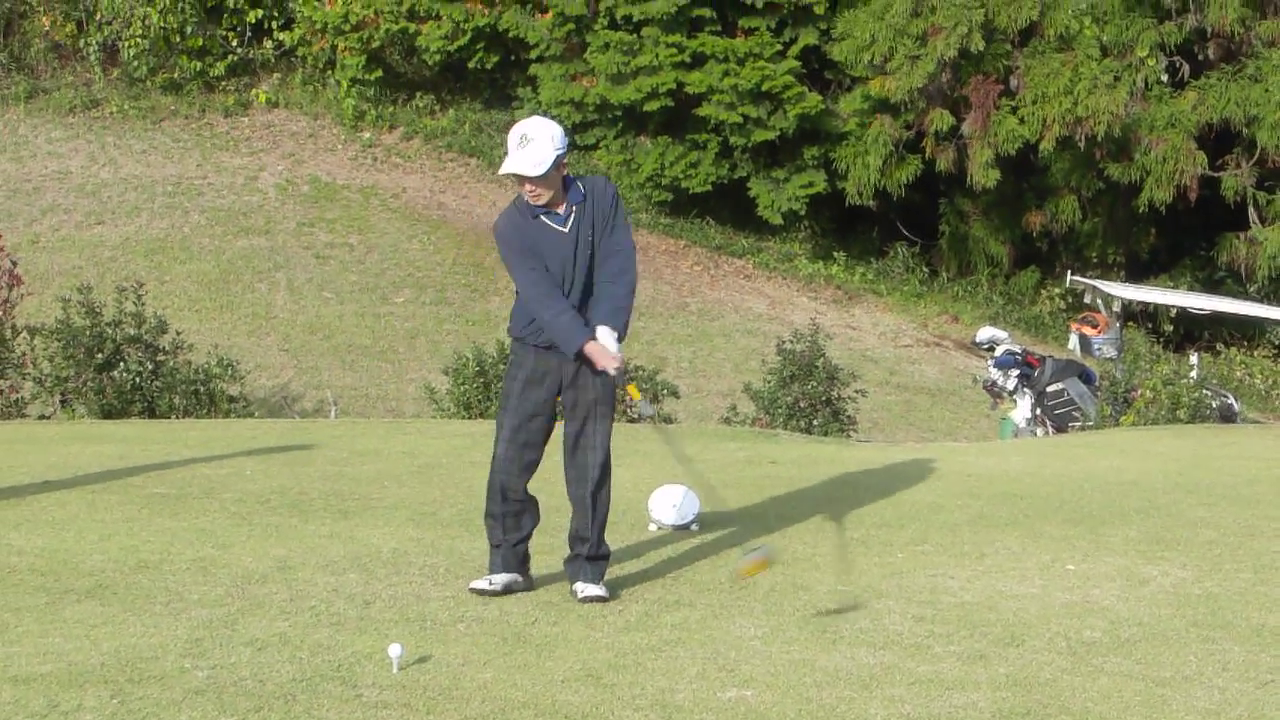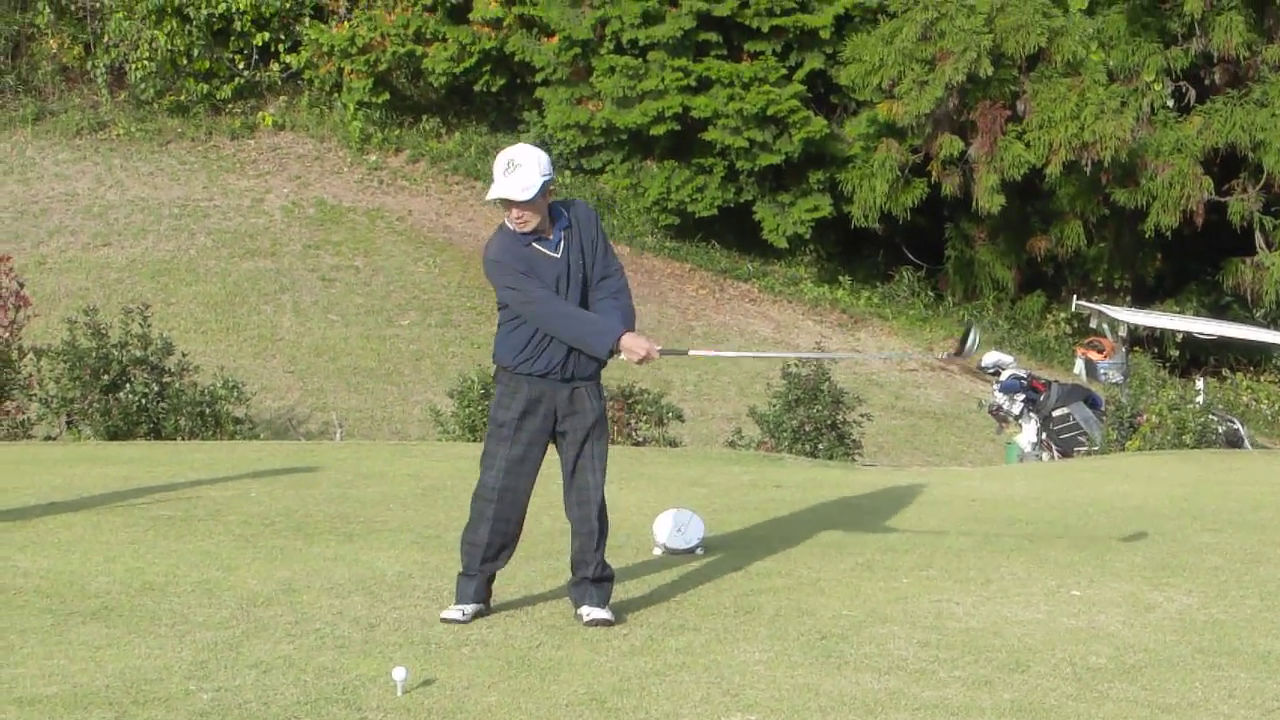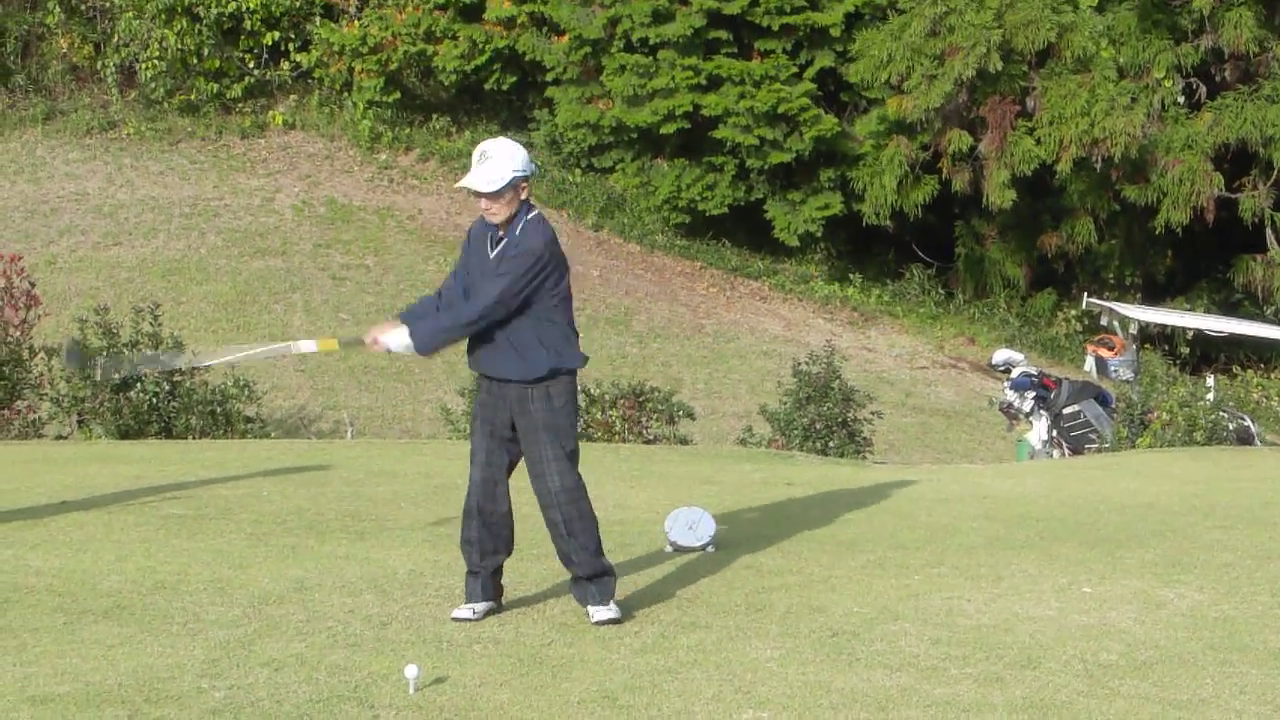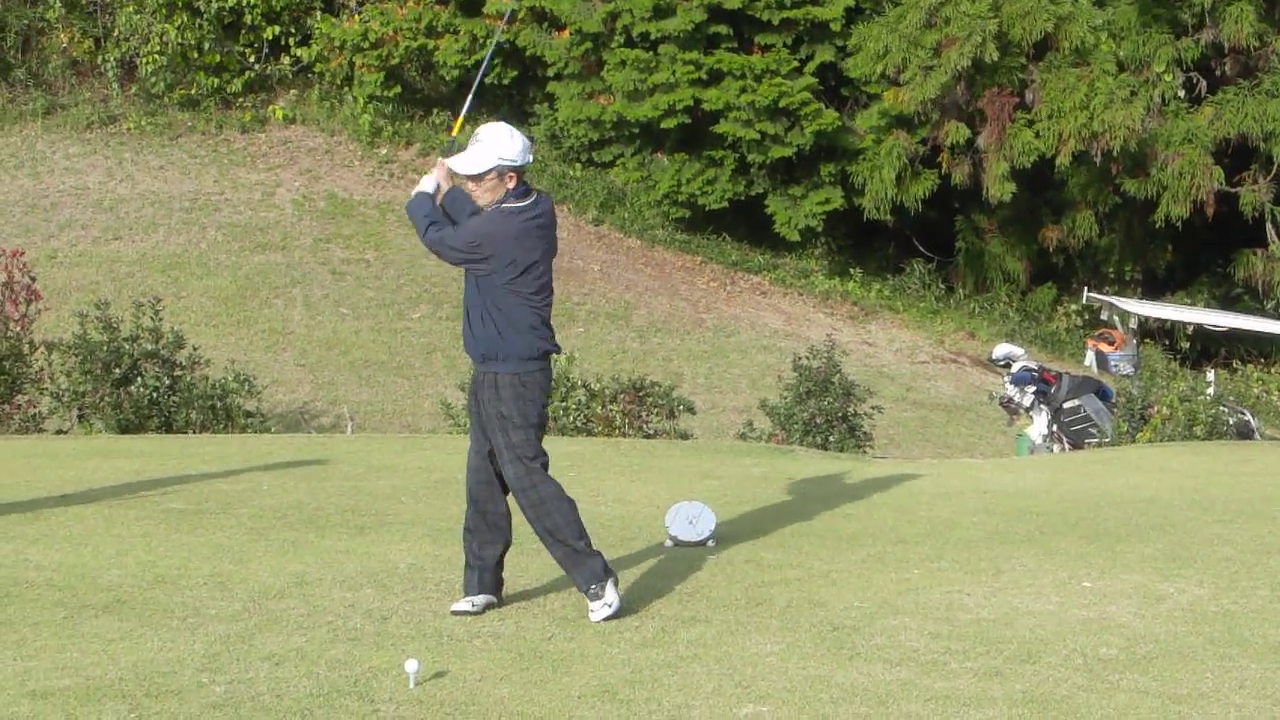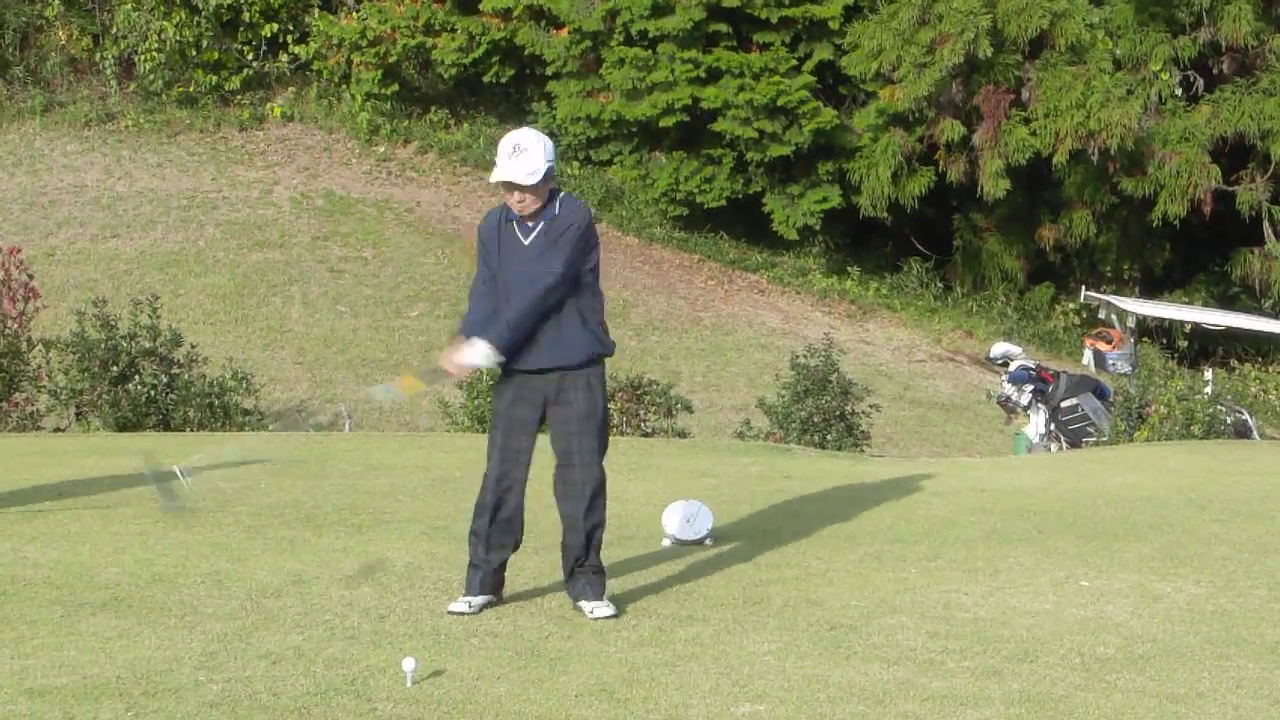
dt=0.4s
person 1, frame 1
left shoulder: (602, 197)
right shoulder: (511, 224)
left elbow: (617, 270)
right elbow: (540, 292)
left wrist: (607, 332)
right wrist: (585, 343)
left hip: (597, 355)
right hip: (537, 354)
left knee: (590, 466)
right knee: (510, 460)
left ankle: (587, 568)
right ankle: (508, 563)
person 1, frame 2
left shoulder: (583, 220)
right shoulder: (500, 253)
left elbow: (609, 287)
right elbow: (552, 312)
left wrist: (619, 332)
right wrist: (617, 339)
left hip: (581, 382)
right hip: (522, 384)
left knee: (588, 491)
right knee: (498, 486)
left ankle: (590, 592)
right ankle: (472, 590)
person 1, frame 3
left shoulder: (535, 241)
right shoulder: (482, 234)
left elbow: (481, 308)
right elbow: (453, 293)
left wrist: (410, 336)
right wrist: (400, 326)
left hip: (544, 386)
right hip: (493, 385)
left knee: (559, 487)
right knee: (485, 488)
left ankle: (596, 589)
right ankle: (483, 589)
person 1, frame 4
left shoulder: (501, 230)
right shoulder: (532, 208)
left elbow: (441, 240)
left wrist: (422, 195)
right wrist: (449, 192)
left hip: (513, 373)
right hip: (496, 370)
left knee: (524, 475)
right knee: (484, 479)
left ankle: (595, 577)
right ankle: (483, 583)
person 1, frame 5
left shoulder: (573, 219)
right shoulder: (493, 227)
left elbow: (536, 292)
right elbow: (489, 294)
left wrist: (485, 345)
right wrist: (469, 342)
left hip: (577, 375)
right hip: (519, 375)
left knee: (582, 481)
right knee: (501, 480)
left ankle: (586, 584)
right ankle: (484, 582)
